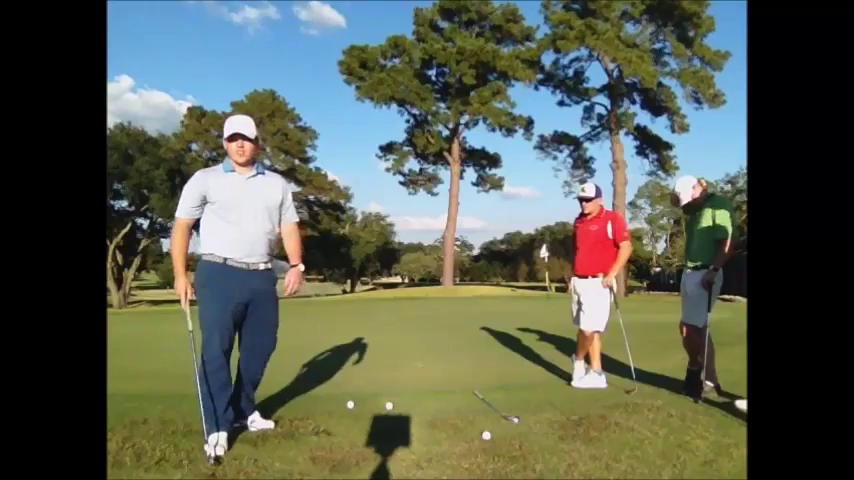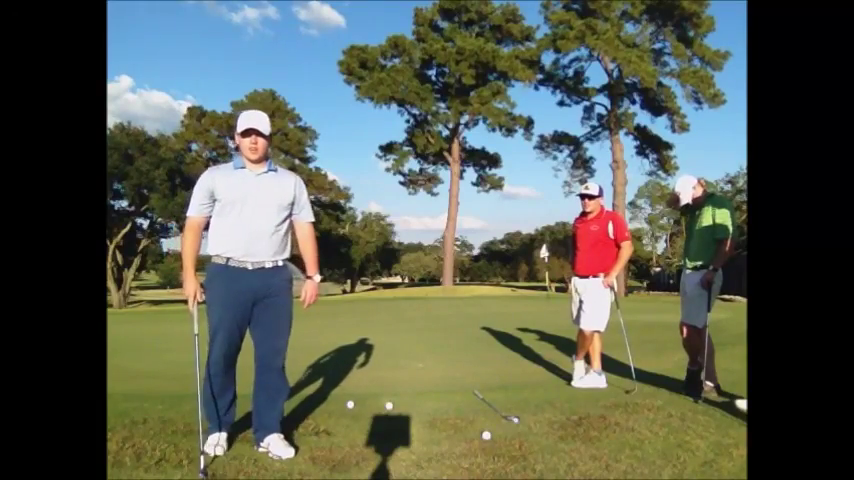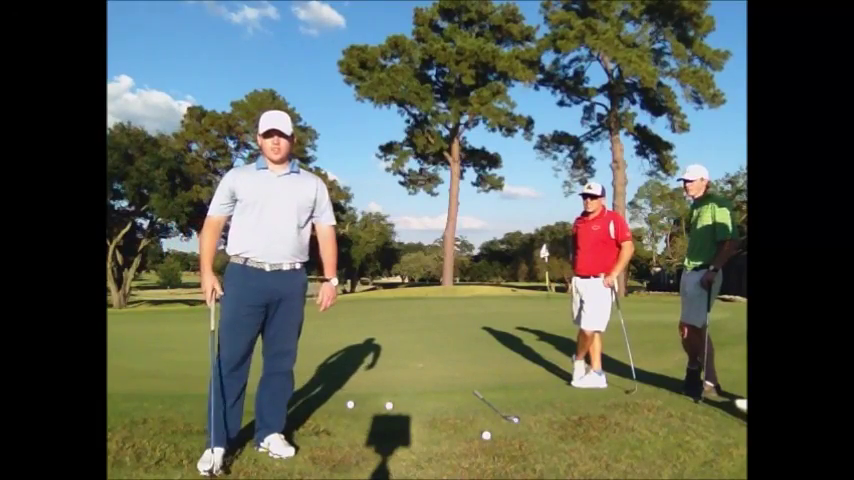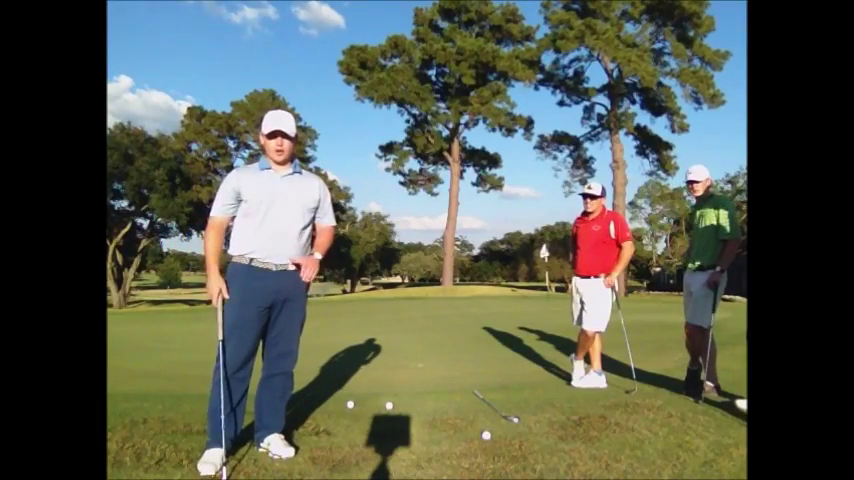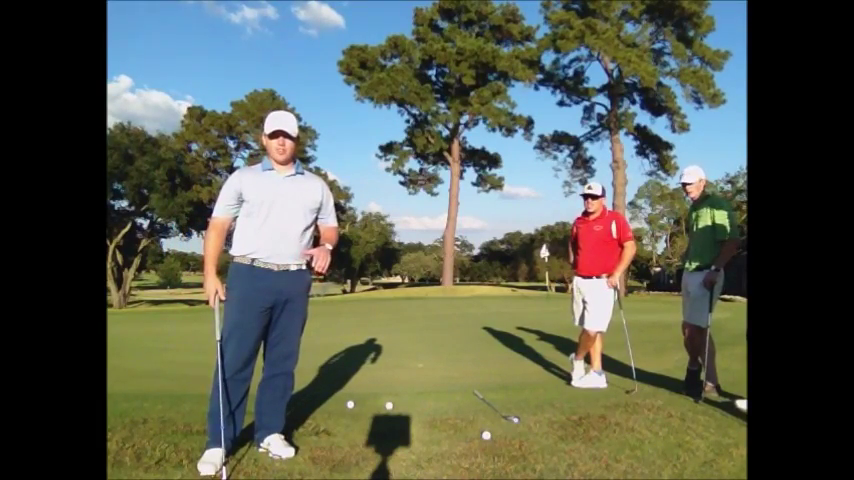
dt=0.7s
person 1, frame 1
left shoulder: (277, 184)
right shoulder: (205, 179)
left elbow: (289, 227)
right elbow: (182, 226)
left wrist: (296, 265)
right wrist: (181, 274)
left hip: (262, 276)
right hip: (219, 274)
left knee: (260, 347)
right knee: (215, 352)
left ankle: (243, 408)
right ankle: (218, 427)
person 1, frame 2
left shoulder: (291, 182)
right shoulder: (214, 177)
left elbow: (304, 229)
right elbow: (193, 226)
left wrist: (312, 275)
right wrist: (189, 274)
left hip: (274, 278)
right hip: (227, 275)
left knee: (272, 356)
right knee: (221, 355)
left ankle: (269, 432)
right ankle: (218, 428)
person 1, frame 3
left shoulder: (312, 184)
right shoulder: (236, 178)
left elbow: (325, 231)
right elbow: (213, 224)
left wrist: (330, 278)
right wrist: (206, 271)
left hip: (290, 281)
right hip: (244, 276)
left knee: (281, 360)
right knee: (230, 359)
left ankle: (270, 433)
right ankle: (218, 442)
person 1, frame 4
left shoulder: (314, 184)
right shoulder: (240, 178)
left elbow: (326, 228)
right elbow: (216, 225)
left wrist: (315, 256)
right wrist: (213, 272)
left hip: (292, 281)
right hip: (247, 275)
left knee: (281, 361)
right knee: (233, 359)
left ankle: (270, 432)
right ankle: (218, 442)
person 1, frame 5
left shoulder: (316, 185)
right shoulder: (242, 179)
left elbow: (330, 228)
right elbow: (218, 226)
left wrist: (326, 247)
right wrist: (210, 274)
left hip: (295, 281)
right hip: (249, 275)
left knee: (282, 361)
right knee: (235, 360)
left ankle: (270, 432)
right ankle: (218, 443)
person 2, frame 1
left shoulder: (719, 204)
right shoulder: (694, 206)
left elbow: (726, 243)
right elbow: (674, 201)
left wrist: (713, 270)
right wrist: (682, 189)
left hip: (705, 274)
right hip: (689, 272)
left knee: (691, 327)
right knee: (693, 327)
left ankle: (702, 374)
right ankle: (702, 375)
person 2, frame 2
left shoulder: (719, 205)
right shoulder: (693, 207)
left elbow: (727, 243)
right elbow: (671, 203)
left wrist: (712, 270)
right wrist: (681, 191)
left hip: (704, 274)
right hip: (688, 273)
left knee: (690, 327)
right knee: (695, 328)
left ankle: (700, 373)
right ankle: (704, 377)
person 2, frame 3
left shoulder: (718, 204)
right shoulder: (695, 208)
left elbow: (730, 243)
left wrist: (713, 270)
right wrist: (689, 269)
left hip: (705, 274)
right hip: (689, 273)
left knee: (687, 327)
right knee: (697, 328)
left ankle: (695, 368)
right ankle: (710, 380)
person 2, frame 4
left shoulder: (721, 204)
right shoulder: (695, 209)
left elbow: (733, 242)
left wrist: (719, 270)
right wrist: (687, 261)
left hip: (709, 275)
right hip: (691, 273)
left knee: (694, 327)
right knee: (699, 329)
left ankle: (696, 368)
right ankle: (709, 380)
person 2, frame 5
left shoulder: (718, 205)
right shoulder: (692, 209)
left elbow: (732, 242)
left wrist: (714, 270)
right wrist: (685, 263)
left hip: (706, 274)
right hip: (690, 273)
left knee: (692, 327)
right knee: (696, 328)
left ankle: (700, 373)
right ankle: (704, 376)
person 3, frame 1
left shoulder: (612, 219)
right shoulder: (578, 221)
left elbow: (626, 247)
left wrist: (611, 274)
right wrist: (573, 274)
left hip: (598, 283)
right hip: (579, 281)
left knee: (589, 328)
right knee: (589, 329)
left ankle: (578, 361)
right ankle: (596, 374)
person 3, frame 2
left shoulder: (612, 219)
right shoulder: (578, 222)
left elbow: (627, 247)
left wrist: (612, 274)
right wrist: (573, 274)
left hip: (599, 283)
right hip: (579, 281)
left knee: (588, 328)
right knee: (590, 329)
left ankle: (578, 361)
right ankle: (596, 374)
person 3, frame 3
left shoulder: (613, 219)
right shoulder: (579, 222)
left elbow: (628, 247)
left wrist: (613, 274)
right wrist: (574, 273)
left hip: (600, 282)
right hip: (579, 281)
left knee: (589, 328)
right knee: (590, 329)
left ankle: (578, 360)
right ankle: (596, 374)
person 3, frame 4
left shoulder: (614, 219)
right shoulder: (579, 222)
left elbow: (628, 247)
left wrist: (614, 274)
left hip: (600, 283)
right hip: (579, 281)
left knee: (591, 329)
right knee: (589, 329)
left ankle: (577, 359)
right ankle: (596, 374)
person 3, frame 5
left shoulder: (615, 219)
right shoulder: (578, 222)
left elbow: (630, 247)
left wrist: (616, 274)
right wrist: (574, 267)
left hip: (602, 283)
right hip: (580, 282)
left knee: (593, 328)
right knee: (590, 328)
left ankle: (578, 359)
right ankle: (596, 374)
